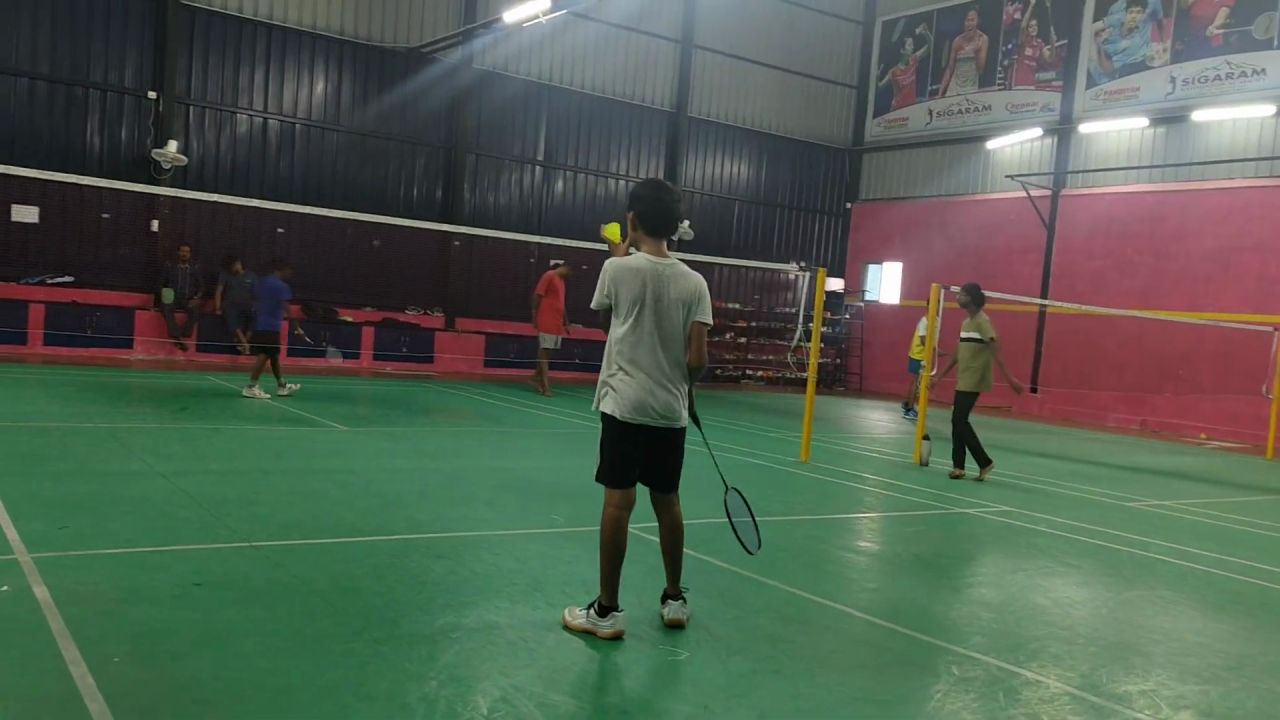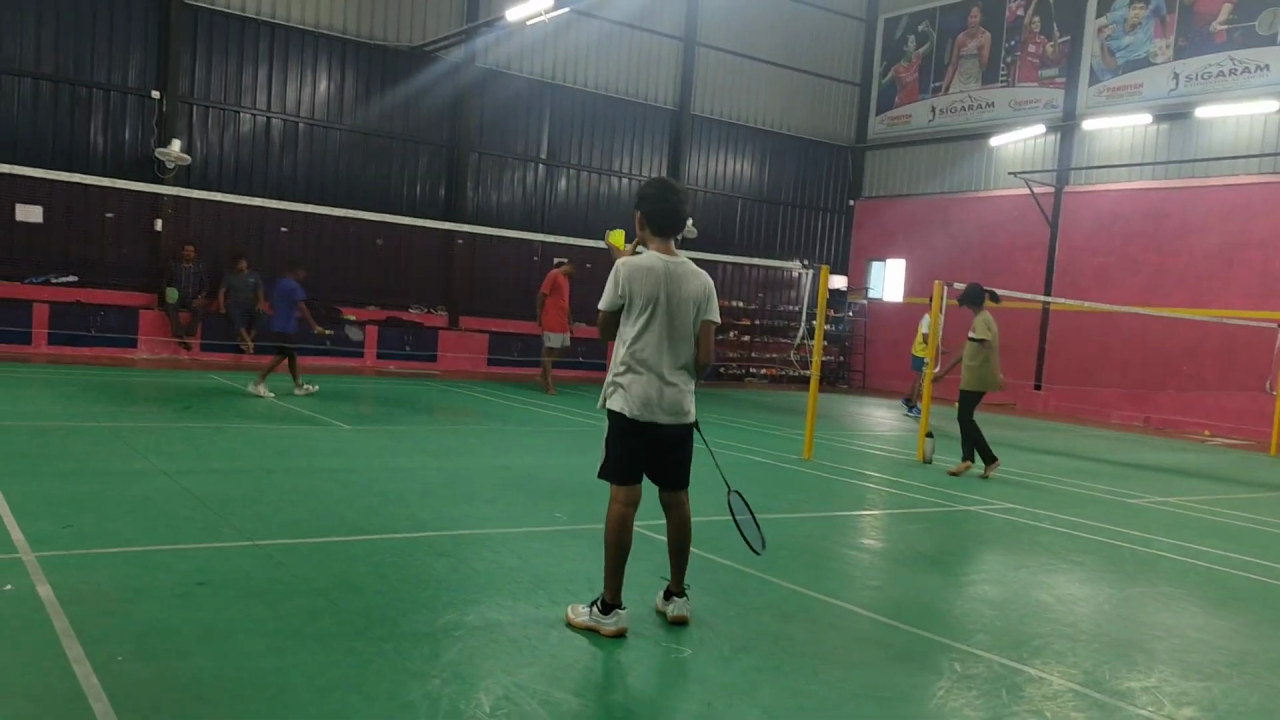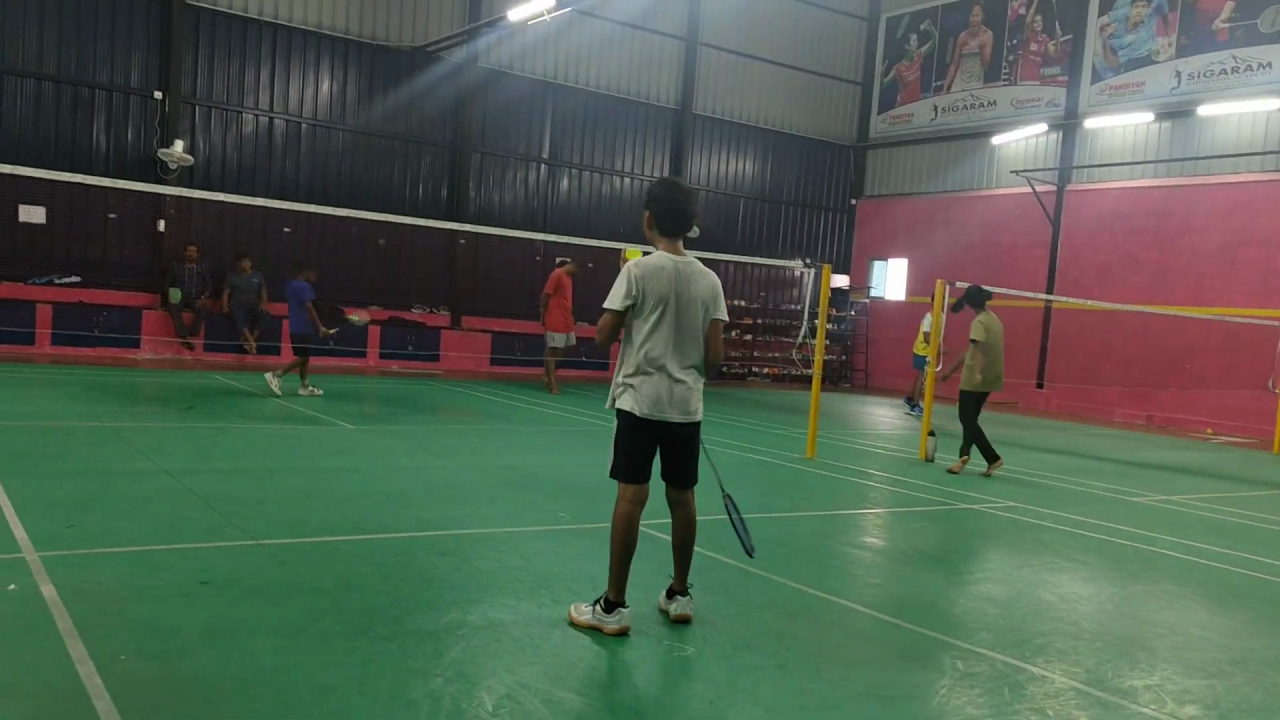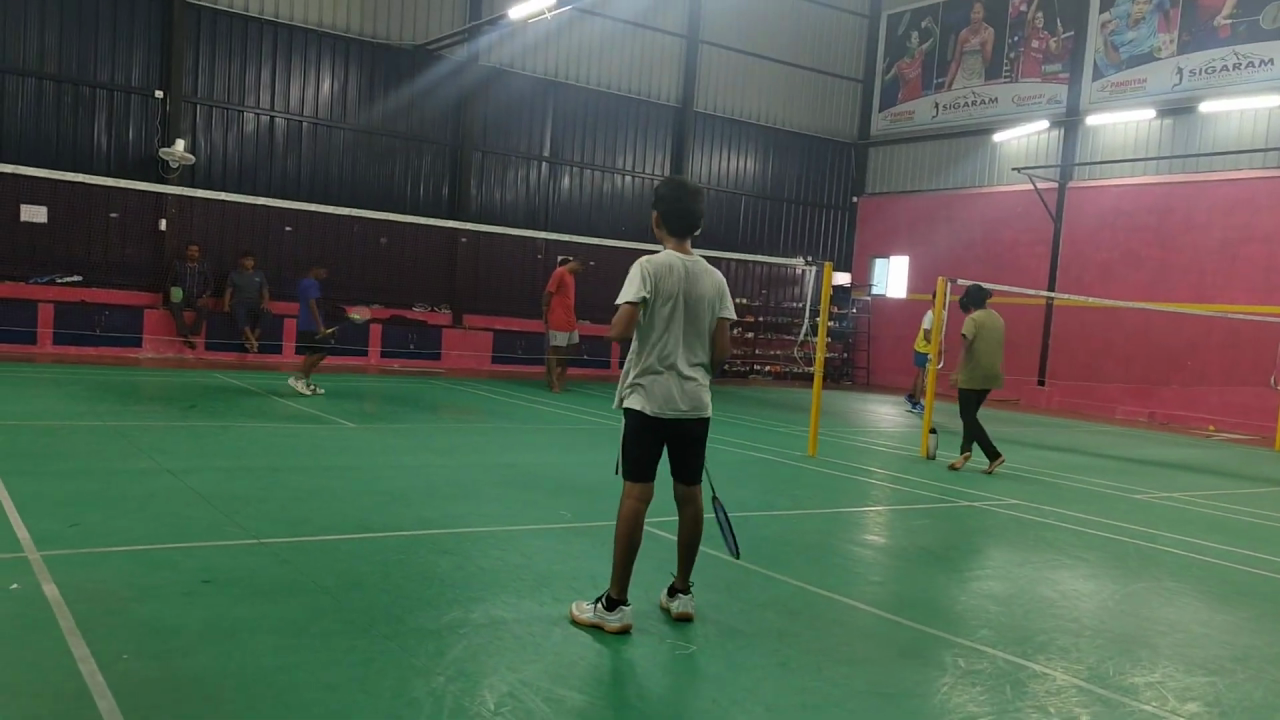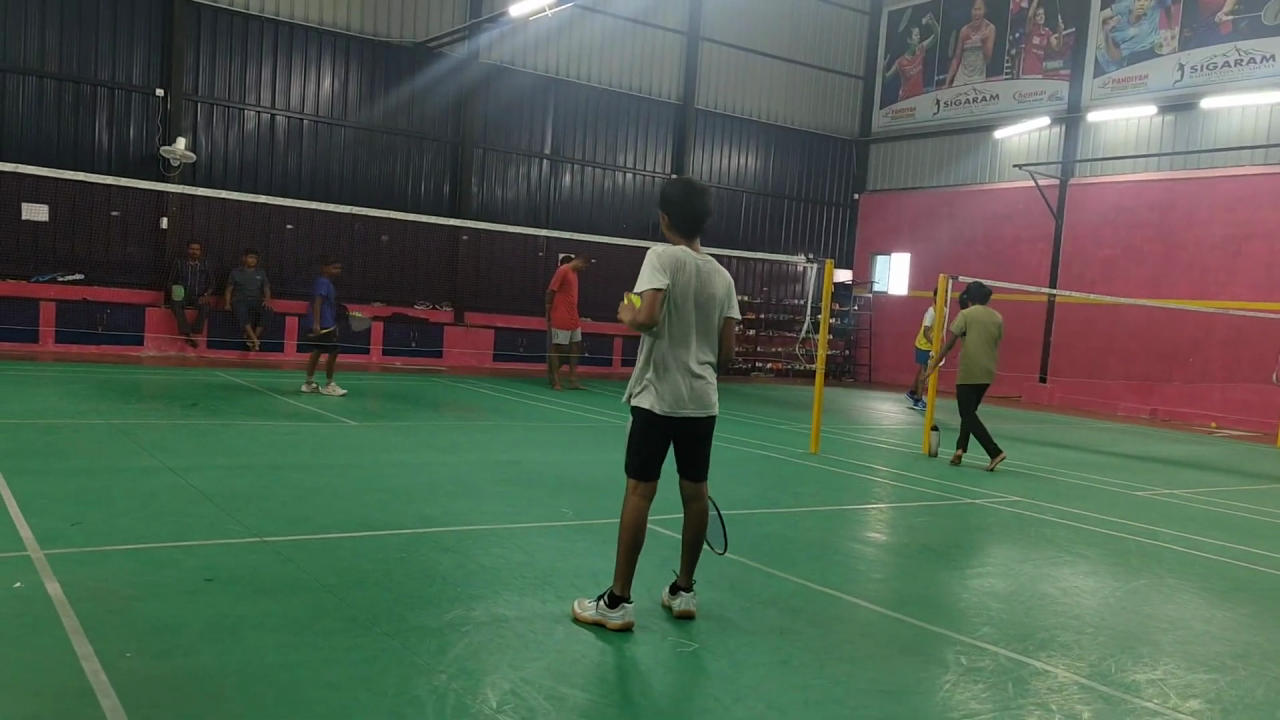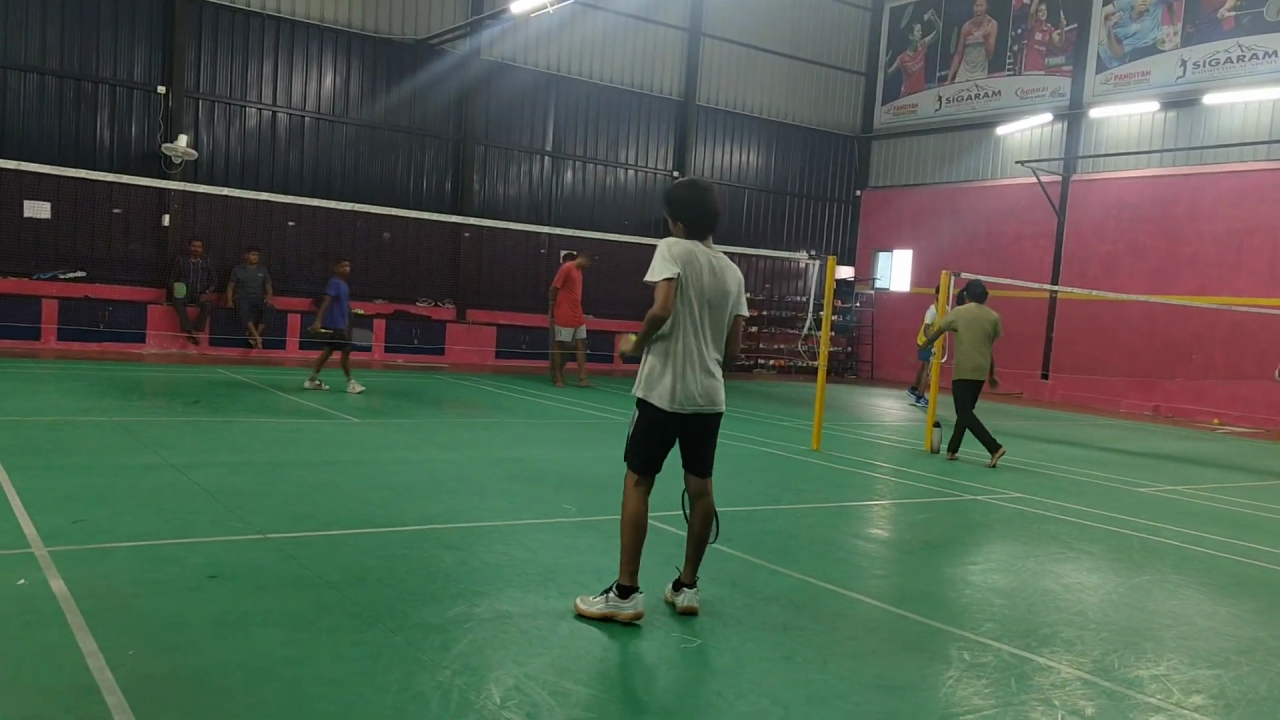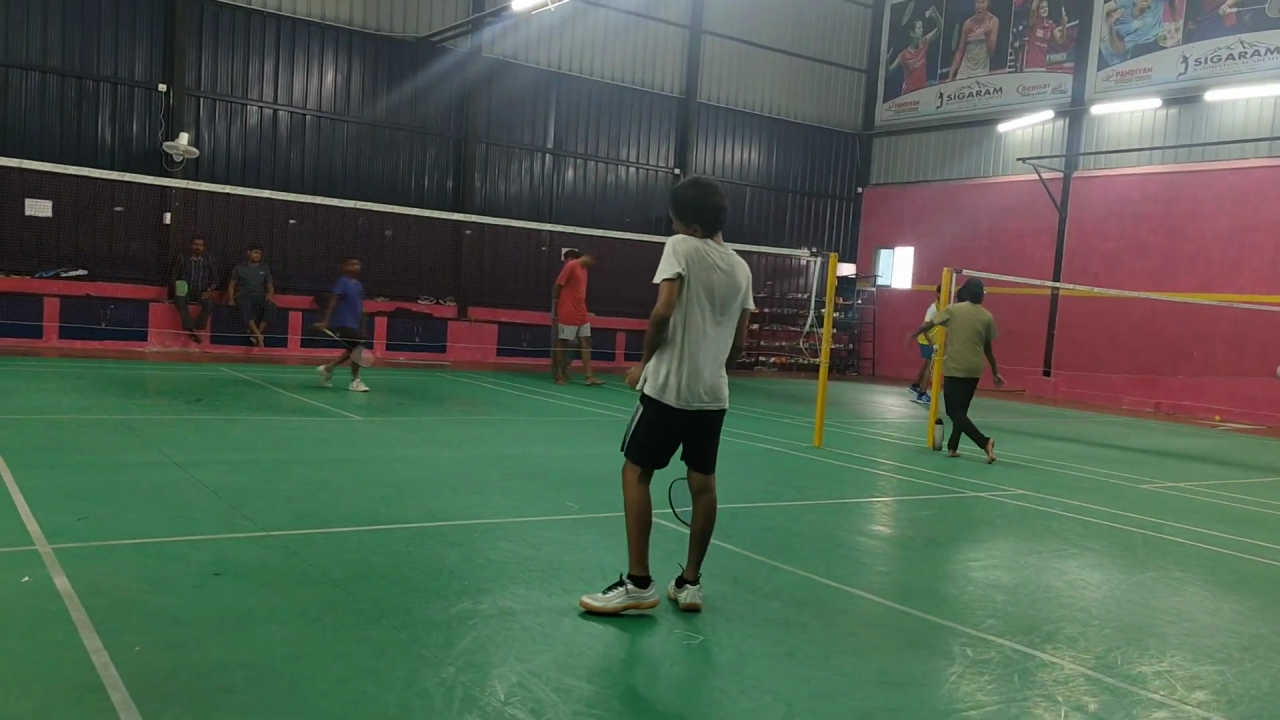
dt=0.1s
person 1, frame 1
left shoulder: (617, 269)
right shoulder: (693, 282)
right elbow: (698, 360)
left hip: (623, 404)
right hip: (670, 410)
left knee: (618, 503)
right knee: (667, 503)
left ankle: (607, 610)
right ankle: (674, 599)
person 1, frame 2
left shoulder: (628, 269)
right shoulder: (701, 280)
left elbow: (604, 329)
right elbow: (706, 357)
left hip: (631, 402)
right hip: (679, 408)
left knee: (623, 500)
right knee: (676, 501)
left ankle: (610, 608)
right ankle: (677, 596)
person 1, frame 3
left shoulder: (640, 269)
right shoulder: (709, 280)
left elbow: (604, 336)
right elbow: (715, 355)
left hip: (639, 401)
right hip: (686, 407)
left knee: (630, 499)
right knee: (683, 500)
left ankle: (613, 606)
right ankle: (679, 595)
person 1, frame 4
left shoulder: (650, 266)
right shoulder: (715, 279)
left elbow: (620, 331)
right elbow: (722, 353)
left wrist: (626, 305)
left hip: (648, 399)
right hip: (695, 405)
left knee: (635, 497)
right knee: (690, 497)
left ankle: (615, 604)
right ankle: (681, 593)
person 1, frame 5
left shoulder: (662, 257)
right shoulder: (722, 275)
left elbow: (648, 318)
right elbow: (727, 351)
left wrist: (627, 314)
left hip: (656, 397)
right hip: (703, 402)
left knee: (639, 492)
right knee: (695, 493)
left ankle: (617, 601)
right ankle: (683, 590)
person 1, frame 6
left shoulder: (673, 250)
right shoulder: (734, 272)
left elbow: (661, 309)
right elbow: (733, 348)
left wrist: (637, 341)
left hip: (663, 392)
right hip: (710, 398)
left knee: (637, 484)
right knee: (700, 490)
left ankle: (626, 592)
right ankle: (687, 587)
person 1, frame 7
left shoulder: (681, 247)
right shoulder: (741, 268)
left elbow: (663, 313)
right elbow: (738, 343)
left wrist: (644, 363)
left hip: (668, 388)
right hip: (713, 395)
left knee: (636, 474)
right knee: (703, 486)
left ankle: (639, 582)
right ankle: (689, 583)
person 2, frame 1
left shoulder: (982, 321)
right shoulder: (966, 322)
left elbow: (996, 350)
left wrist: (1008, 377)
right wrist: (942, 375)
left hip: (974, 380)
right hip: (964, 380)
left knee: (959, 420)
right knee: (959, 421)
left ankle: (980, 462)
right ankle: (959, 465)
person 2, frame 2
left shoulder: (980, 320)
right shoulder: (983, 318)
left elbow: (990, 348)
right elbow: (969, 351)
left wrist: (997, 374)
right wrist: (945, 371)
left hip: (976, 378)
right hip: (976, 378)
left knee: (965, 418)
right knee: (965, 418)
left ankle: (989, 459)
right ankle: (968, 460)
person 2, frame 3
left shoulder: (979, 321)
right shoulder: (993, 320)
left elbow: (978, 350)
left wrist: (978, 374)
right wrist: (952, 369)
left hip: (975, 380)
right hip: (991, 378)
left knee: (968, 419)
right knee: (970, 418)
left ankle: (992, 458)
right ankle: (964, 454)
person 2, frame 4
left shoulder: (972, 319)
right shoulder: (998, 319)
left elbow: (966, 348)
left wrist: (958, 373)
left hip: (972, 376)
right hip: (991, 376)
left knee: (968, 417)
right knee: (970, 416)
left ankle: (994, 455)
right ankle: (966, 452)
person 2, frame 5
left shoulder: (965, 315)
right shoulder: (998, 318)
left elbow: (950, 342)
left wrist: (934, 364)
left hip: (969, 372)
right hip: (987, 373)
left knee: (968, 415)
right knee: (969, 413)
left ankle: (995, 452)
right ankle: (961, 449)
person 2, frame 6
left shoulder: (959, 312)
right shoulder: (994, 317)
left elbow: (936, 333)
right elbow: (990, 347)
left wrist: (920, 349)
right wrist: (992, 374)
left hip: (963, 369)
right hip: (982, 370)
left knee: (964, 412)
right knee: (966, 410)
left ankle: (994, 447)
right ankle: (952, 448)
person 2, frame 7
left shoulder: (952, 310)
right shoulder: (987, 317)
left elbow: (928, 326)
right elbow: (988, 348)
left wrist: (913, 335)
right wrist: (995, 373)
left hip: (954, 367)
right hip: (975, 369)
left knee: (953, 411)
right knee: (960, 409)
left ankle: (985, 442)
right ankle: (953, 446)
